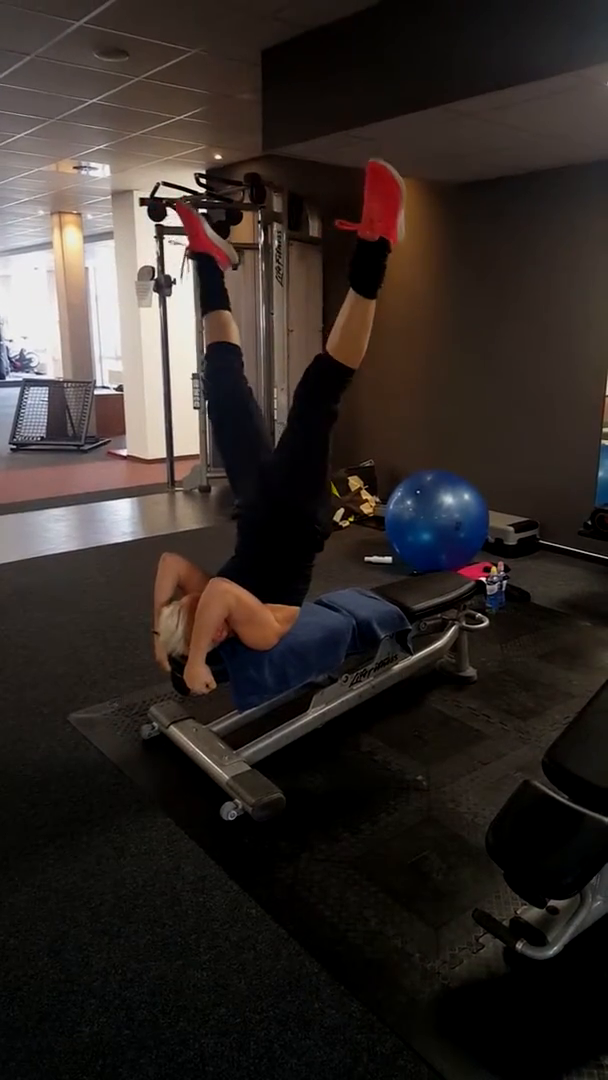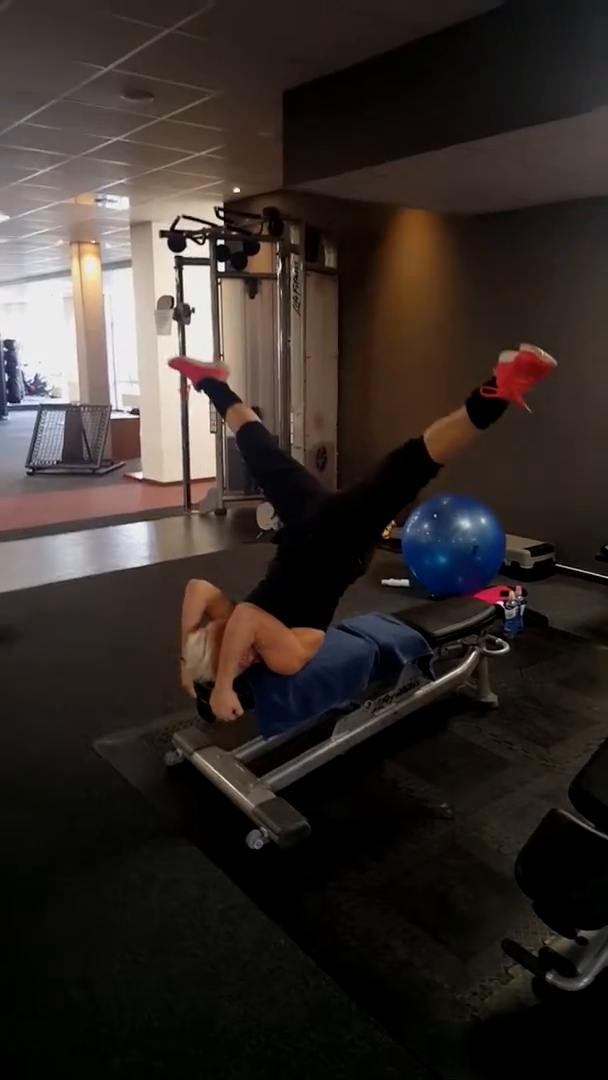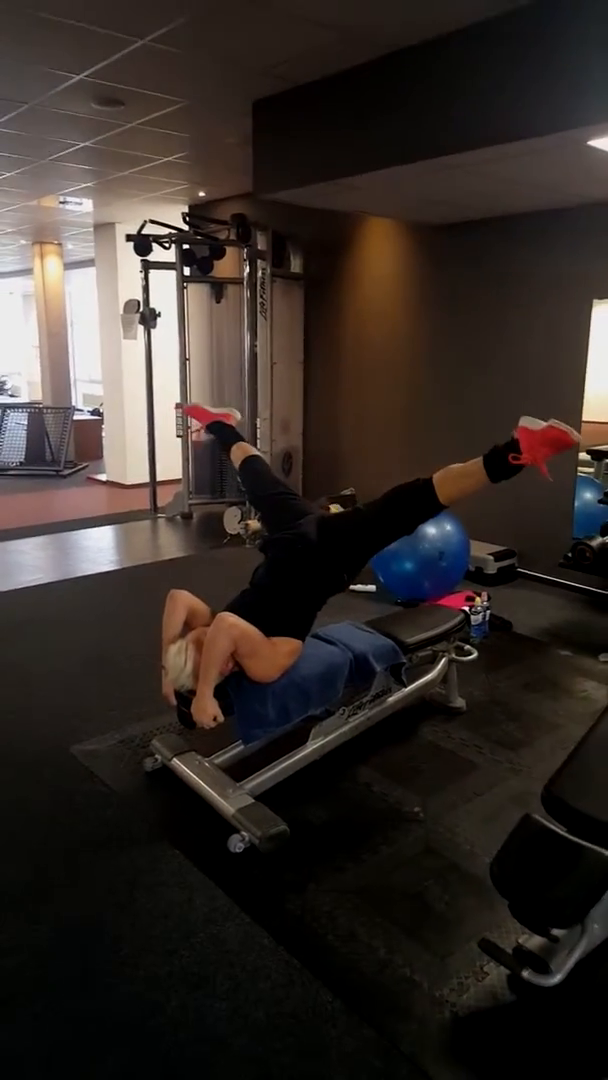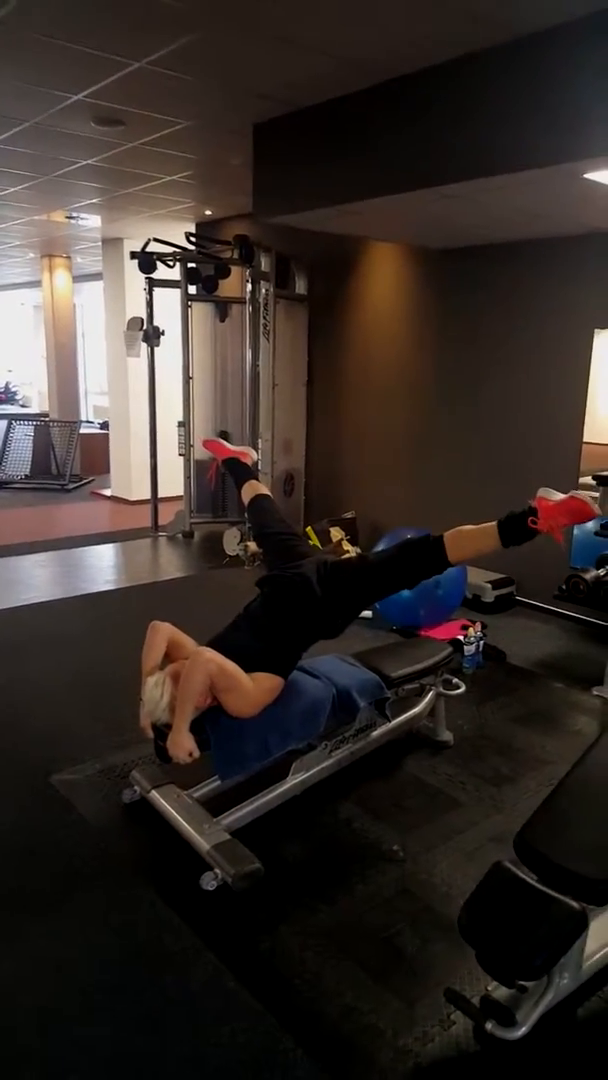
dt=1s
person 1, frame 1
left shoulder: (260, 631)
right elbow: (169, 560)
right wrist: (162, 632)
left hip: (290, 516)
right hip: (264, 509)
right knee: (224, 388)
person 1, frame 2
left shoulder: (285, 658)
right shoulder: (235, 635)
right elbow: (197, 587)
left wrist: (222, 690)
left hip: (335, 544)
right hip: (307, 527)
right knee: (261, 453)
left ankle: (498, 391)
right ankle: (210, 382)
person 1, frame 3
left shoulder: (264, 664)
right shoulder: (218, 644)
left wrist: (202, 696)
left hip: (323, 556)
right hip: (292, 541)
left knee: (409, 506)
right knee: (260, 482)
left ankle: (520, 451)
right ankle: (221, 426)
person 1, frame 4
left shoulder: (242, 700)
right shoulder: (199, 678)
right elbow: (159, 628)
left wrist: (179, 733)
right wrist: (147, 700)
left hip: (320, 599)
right hip: (288, 582)
left knee: (419, 558)
right knee: (265, 519)
left ankle: (538, 518)
right ankle: (238, 462)
